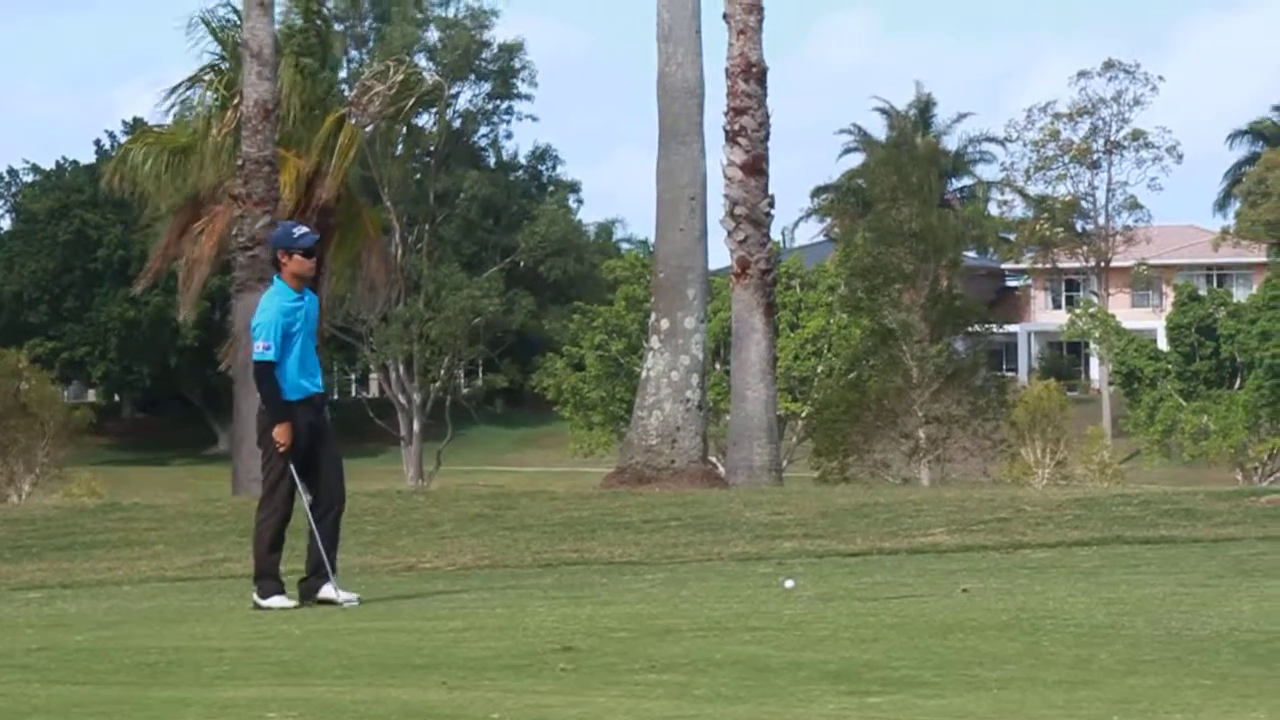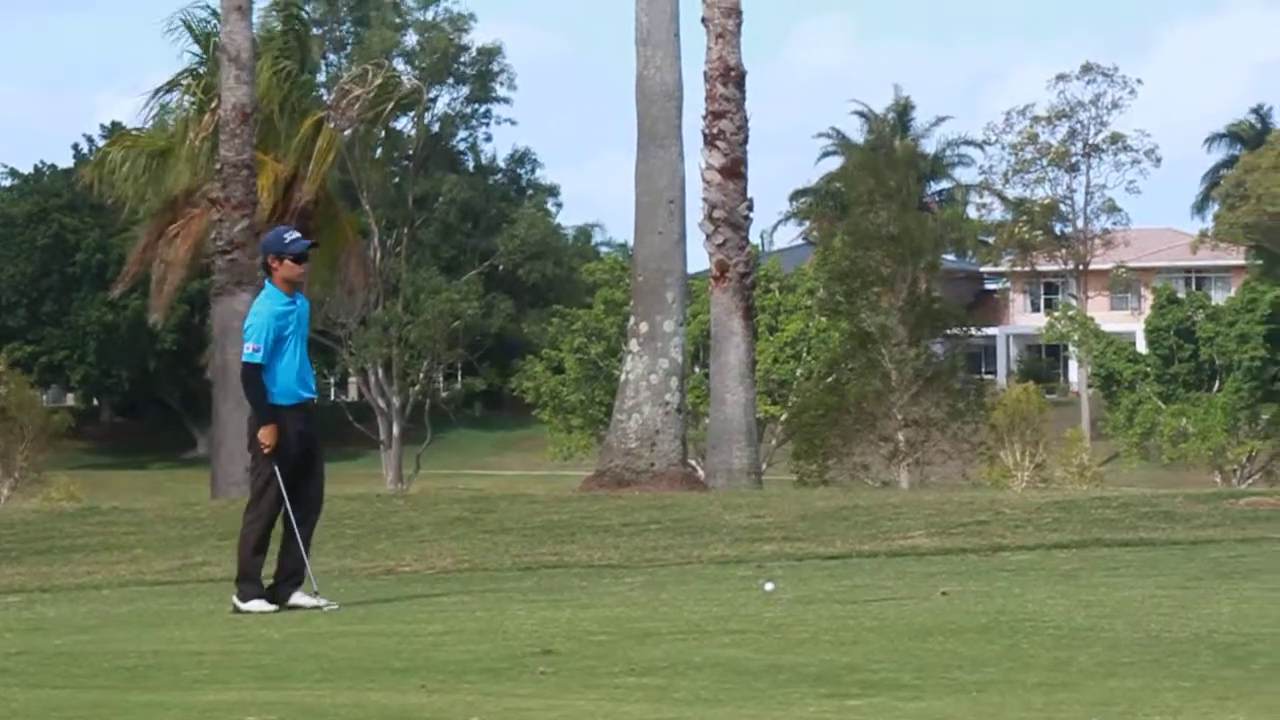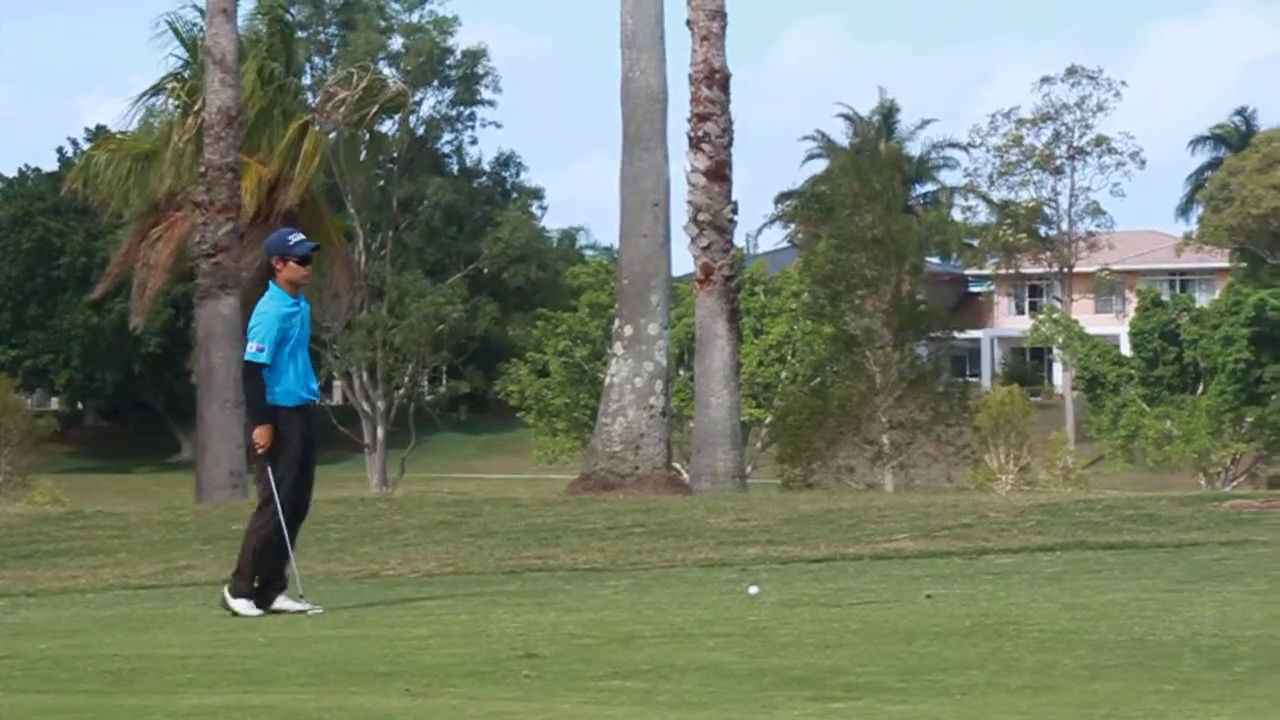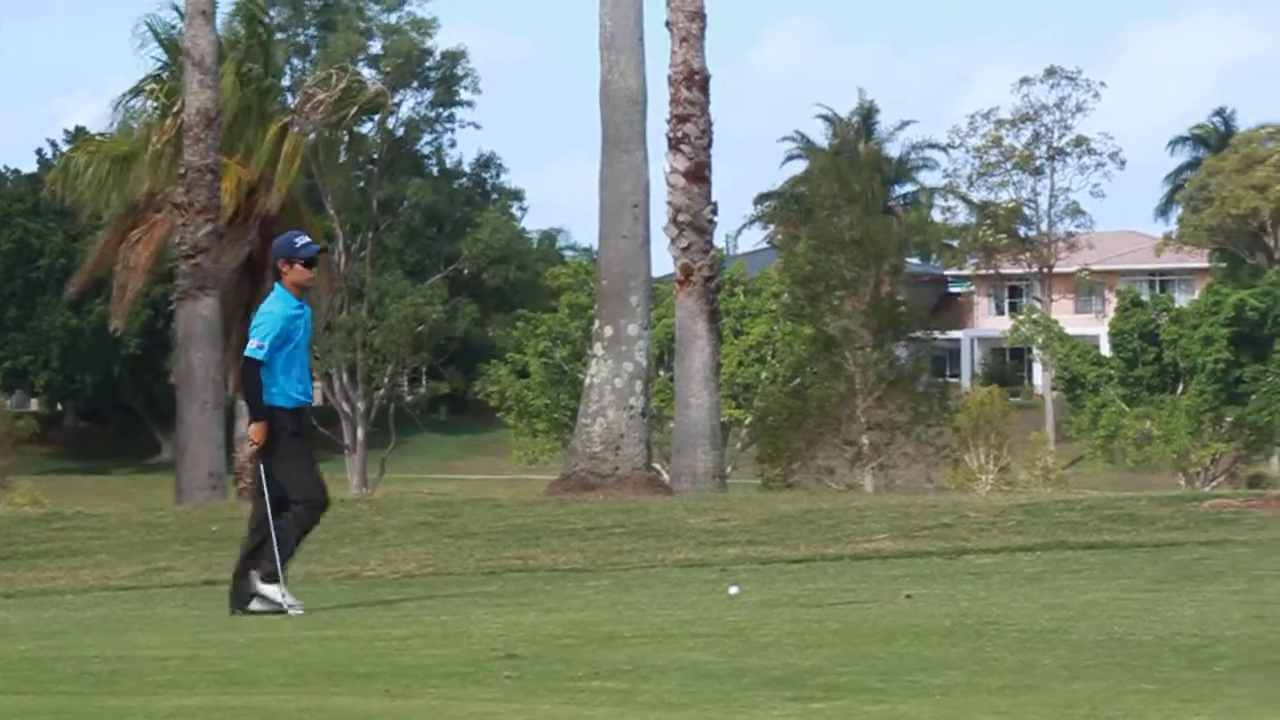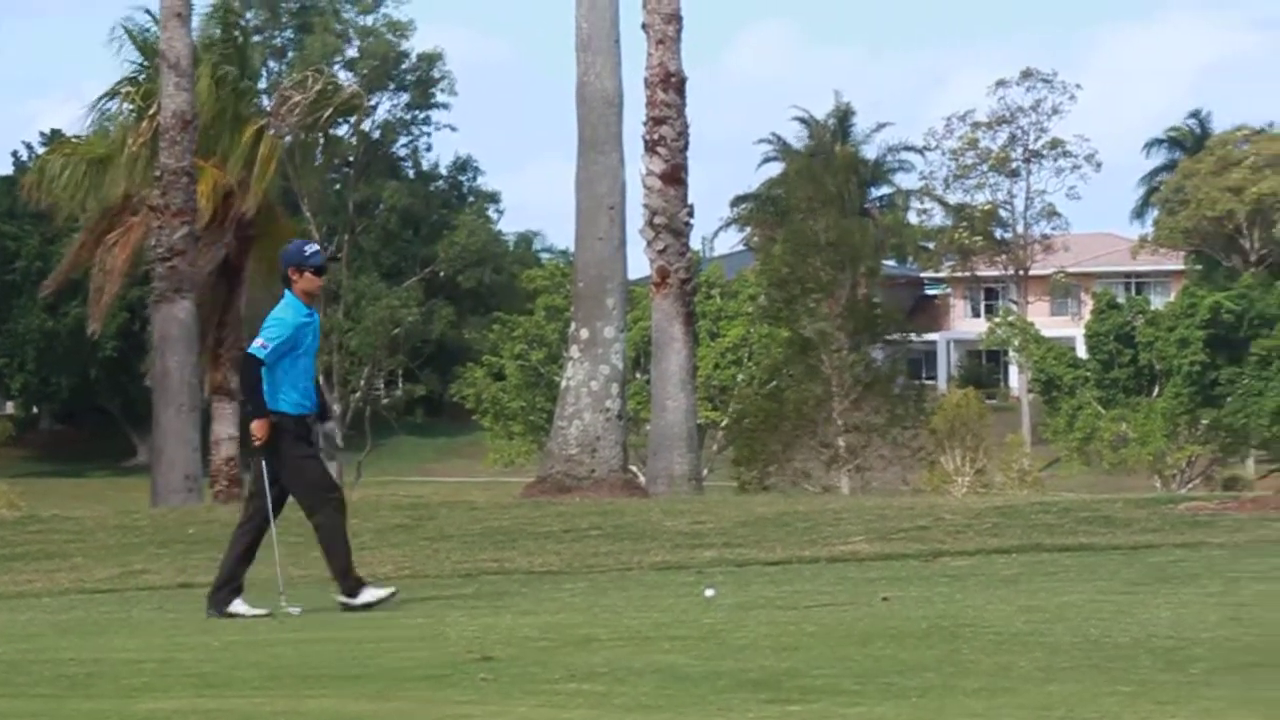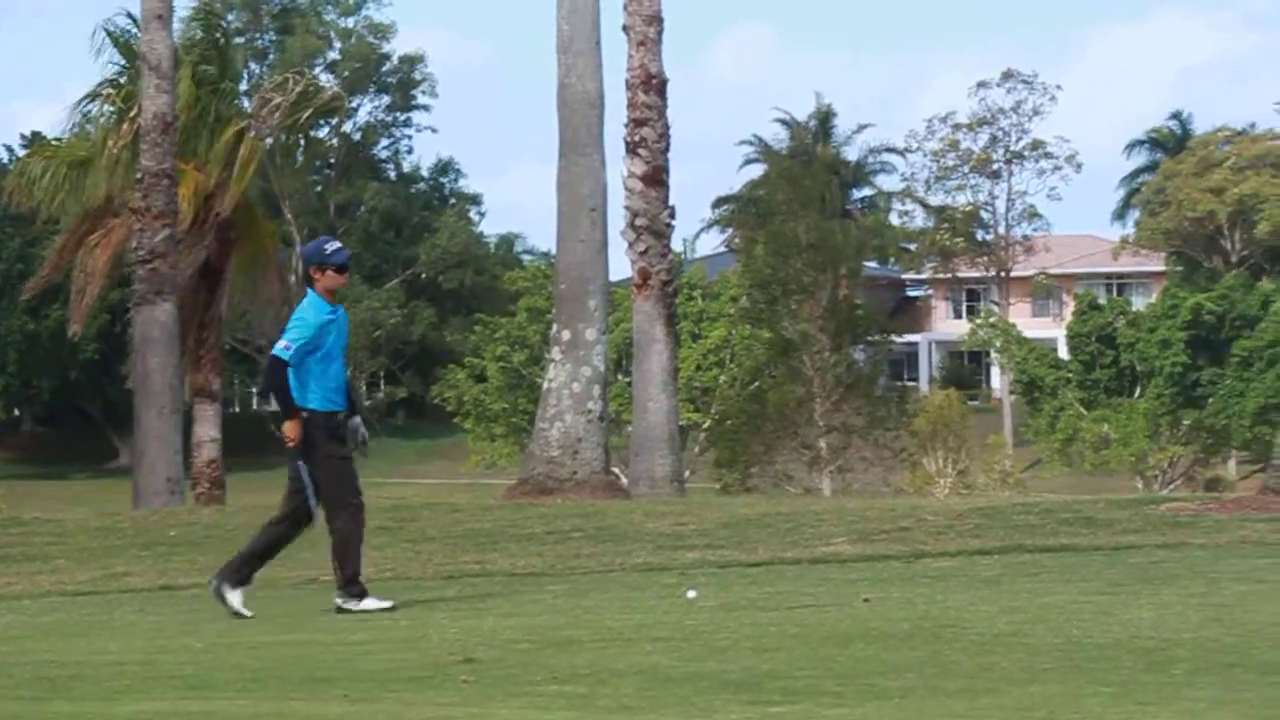
dt=0.2s
person 1, frame 1
left shoulder: (310, 300)
right shoulder: (274, 307)
right elbow: (262, 370)
right wrist: (280, 421)
left hip: (312, 410)
right hip: (285, 414)
left knee: (331, 494)
right knee: (277, 504)
left ankle: (317, 581)
right ankle: (266, 588)
person 1, frame 2
left shoulder: (301, 304)
right shoulder: (266, 310)
right elbow: (251, 372)
right wrist: (266, 423)
left hip: (302, 414)
right hip: (277, 418)
left knee: (308, 504)
right knee: (265, 506)
left ankle: (287, 587)
right ankle: (247, 592)
person 1, frame 3
left shoulder: (301, 307)
right shoulder: (270, 311)
right elbow: (251, 371)
right wrist: (262, 423)
left hip: (301, 416)
right hip: (277, 419)
left knee: (294, 508)
right knee: (276, 507)
left ankle: (270, 590)
right ankle: (239, 588)
person 1, frame 4
left shoulder: (302, 309)
right shoulder: (276, 312)
right elbow: (250, 366)
right wrist: (258, 419)
left hip: (293, 419)
right hip: (276, 420)
left knee: (277, 506)
right knee: (311, 498)
left ankle: (247, 591)
right ankle: (266, 572)
person 1, frame 5
left shoulder: (311, 317)
right shoulder: (287, 318)
right elbow: (250, 364)
left wrist: (323, 418)
right wrist: (259, 416)
left hip: (296, 427)
right hip: (283, 429)
left knee: (259, 514)
right knee: (328, 503)
left ankle: (224, 595)
right ankle: (351, 589)
person 1, frame 6
left shoulder: (337, 314)
right shoulder: (309, 317)
right elbow: (275, 368)
left wrist: (353, 415)
right wrist: (291, 417)
left hip: (330, 423)
right hip: (312, 425)
left knee: (297, 514)
right knee: (346, 508)
left ankle: (233, 578)
right ankle: (350, 592)
